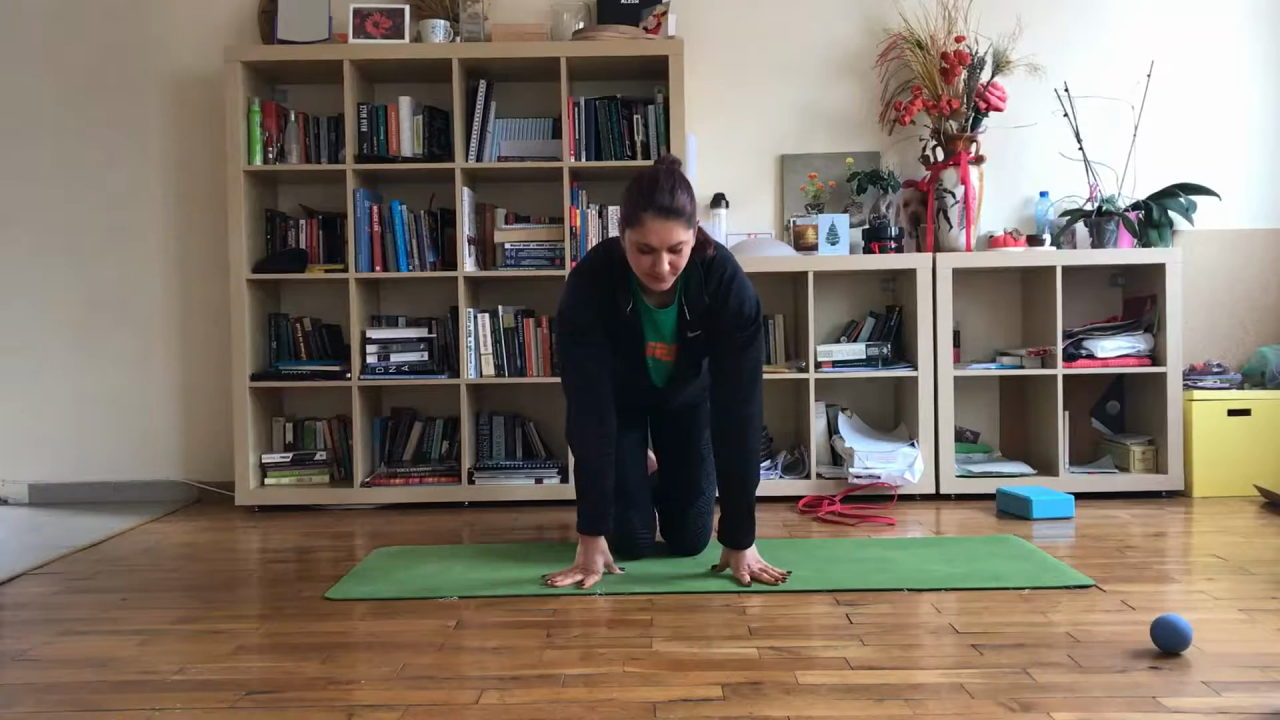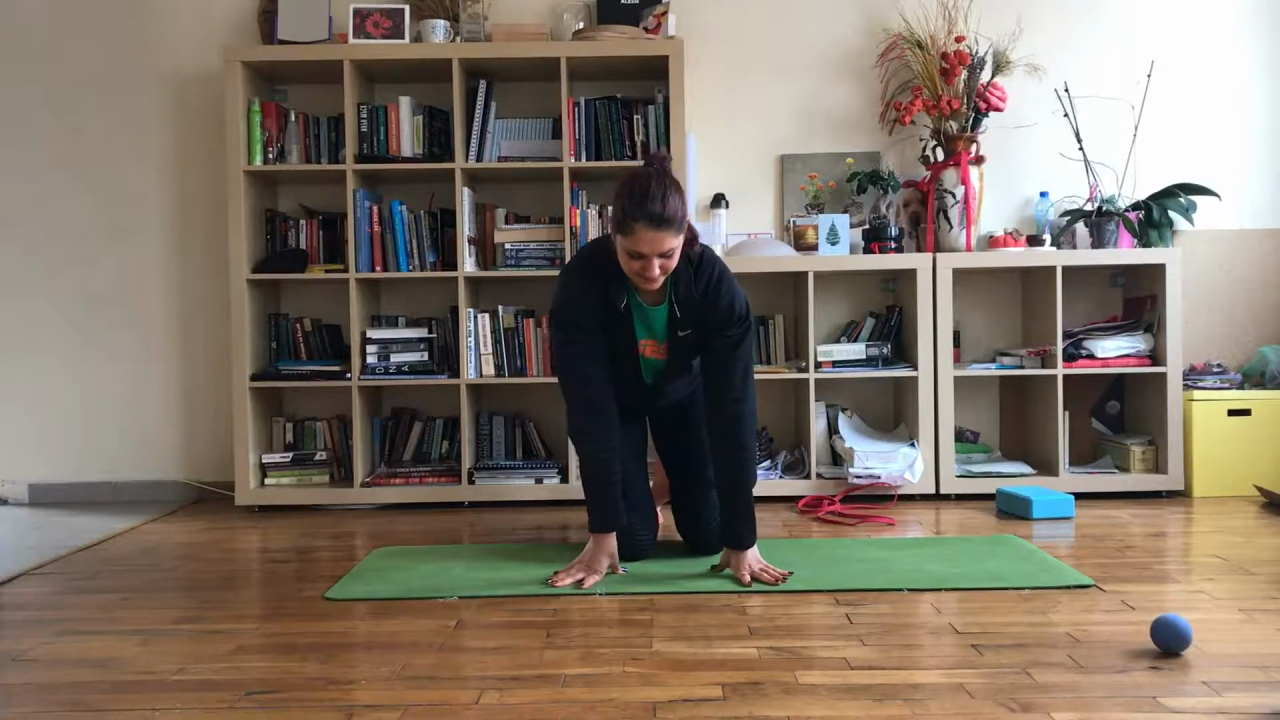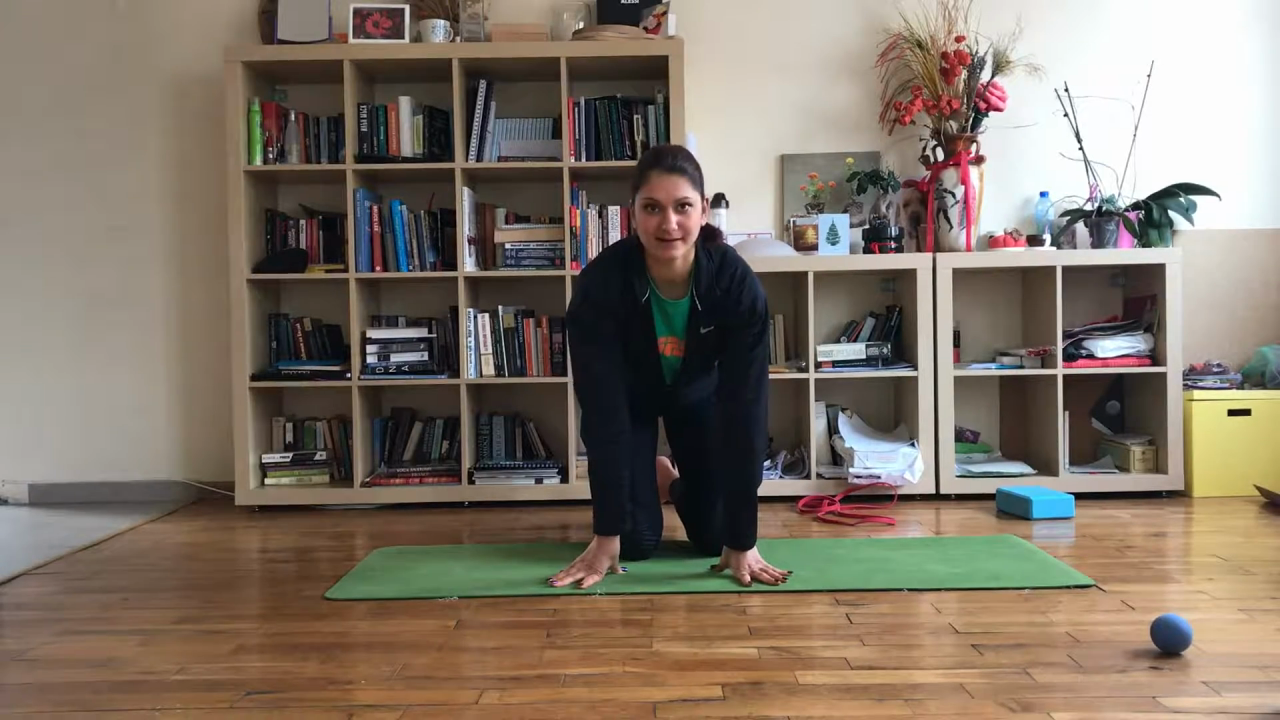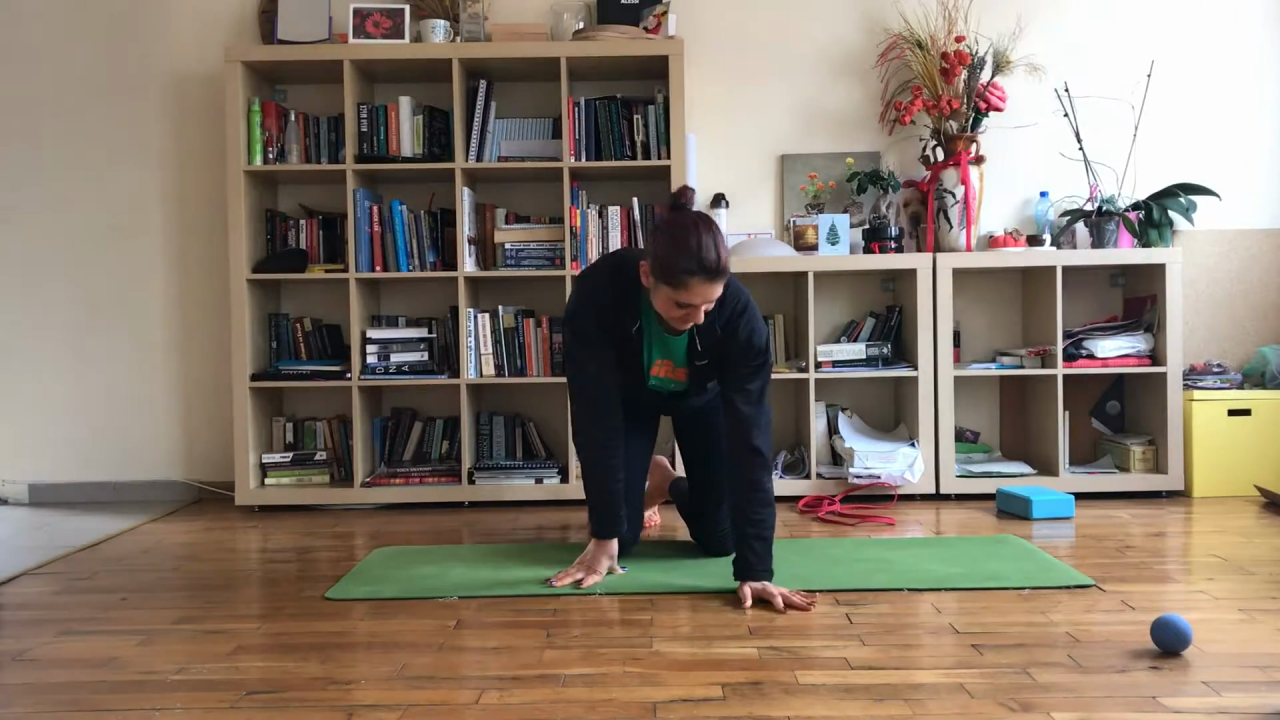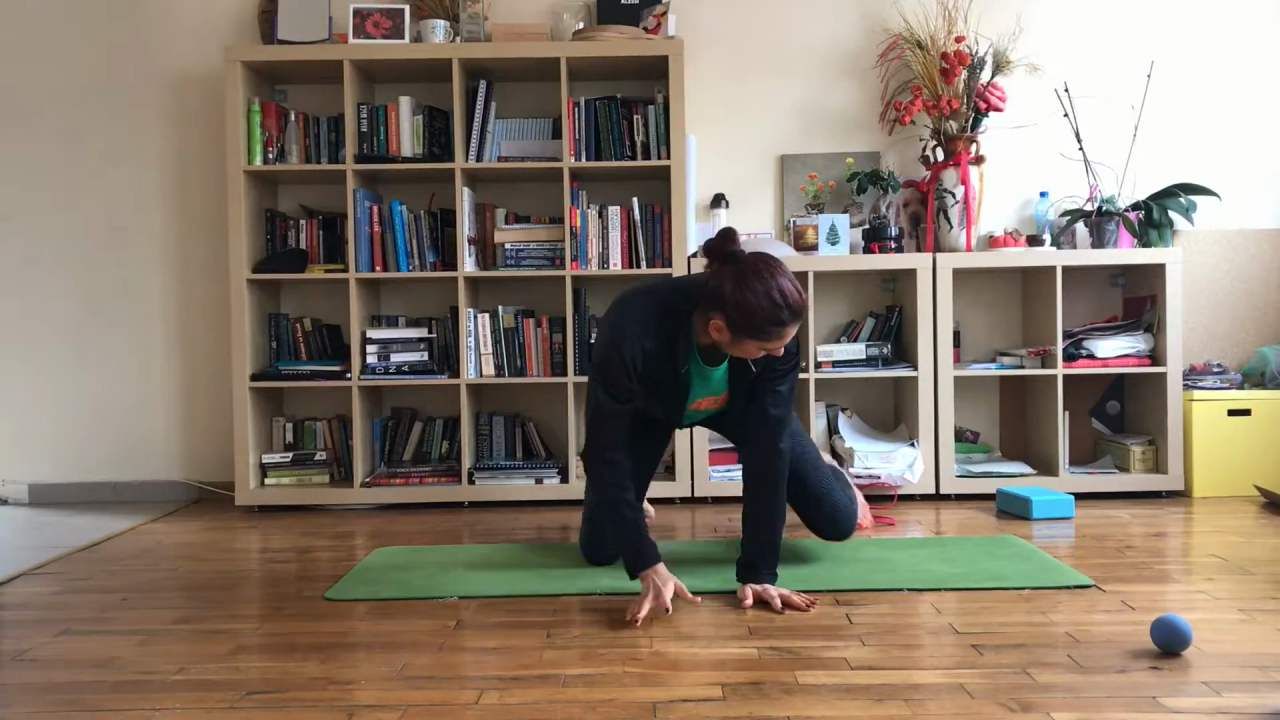
dt=1s
person 1, frame 1
left shoulder: (724, 280)
right shoulder: (590, 281)
left elbow: (738, 407)
right elbow: (589, 410)
left wrist: (740, 540)
right wrist: (591, 539)
left hip: (688, 395)
right hip: (619, 397)
left knee: (689, 539)
right knee: (633, 540)
left ankle: (660, 480)
right ankle: (635, 485)
person 1, frame 2
left shoulder: (713, 281)
right shoulder: (582, 282)
left elbow: (731, 404)
right elbow: (590, 409)
left wrist: (741, 539)
right wrist: (602, 533)
left hip: (683, 390)
right hip: (616, 396)
left knee: (707, 535)
right knee: (633, 540)
left ankle: (675, 484)
right ankle: (640, 492)
person 1, frame 3
left shoulder: (736, 282)
right shoulder: (601, 282)
left elbow: (744, 408)
right elbow: (603, 411)
left wrist: (741, 540)
right wrist: (606, 535)
left hip: (699, 394)
right hip: (629, 396)
left knee: (714, 536)
right knee: (636, 541)
left ankle: (677, 484)
right ankle: (651, 481)
person 1, frame 4
left shoulder: (738, 311)
right shoulder: (598, 292)
left elbow: (748, 439)
right elbow: (595, 419)
left wrist: (755, 569)
right wrist: (602, 537)
left hip: (704, 396)
right hip: (630, 395)
left knee: (720, 538)
right knee: (620, 537)
left ankle: (673, 485)
right ankle: (644, 483)
person 1, frame 5
left shoulder: (775, 335)
right shoulder: (632, 330)
left elbow: (767, 443)
right elbow: (604, 454)
left wrist: (758, 571)
right wrist: (648, 566)
left hip: (735, 403)
right hip: (647, 409)
left knee: (838, 520)
right knee: (600, 549)
left ankle: (814, 460)
right ankle: (627, 505)
